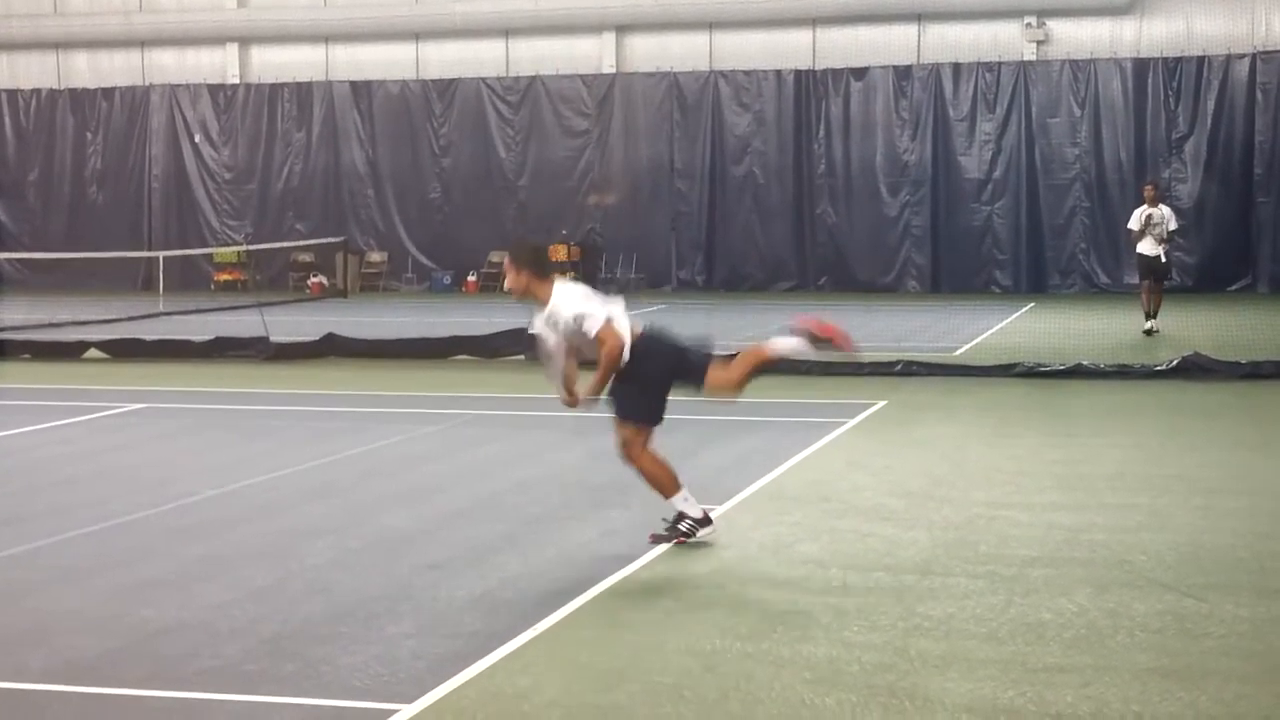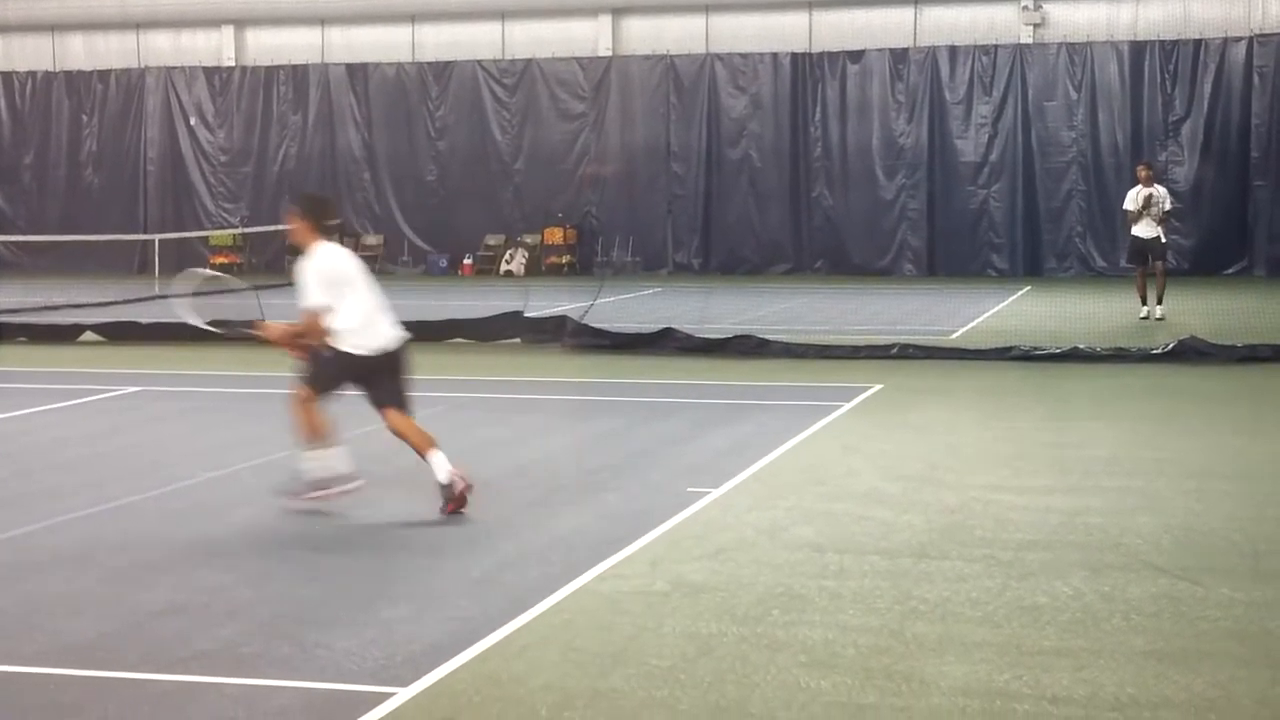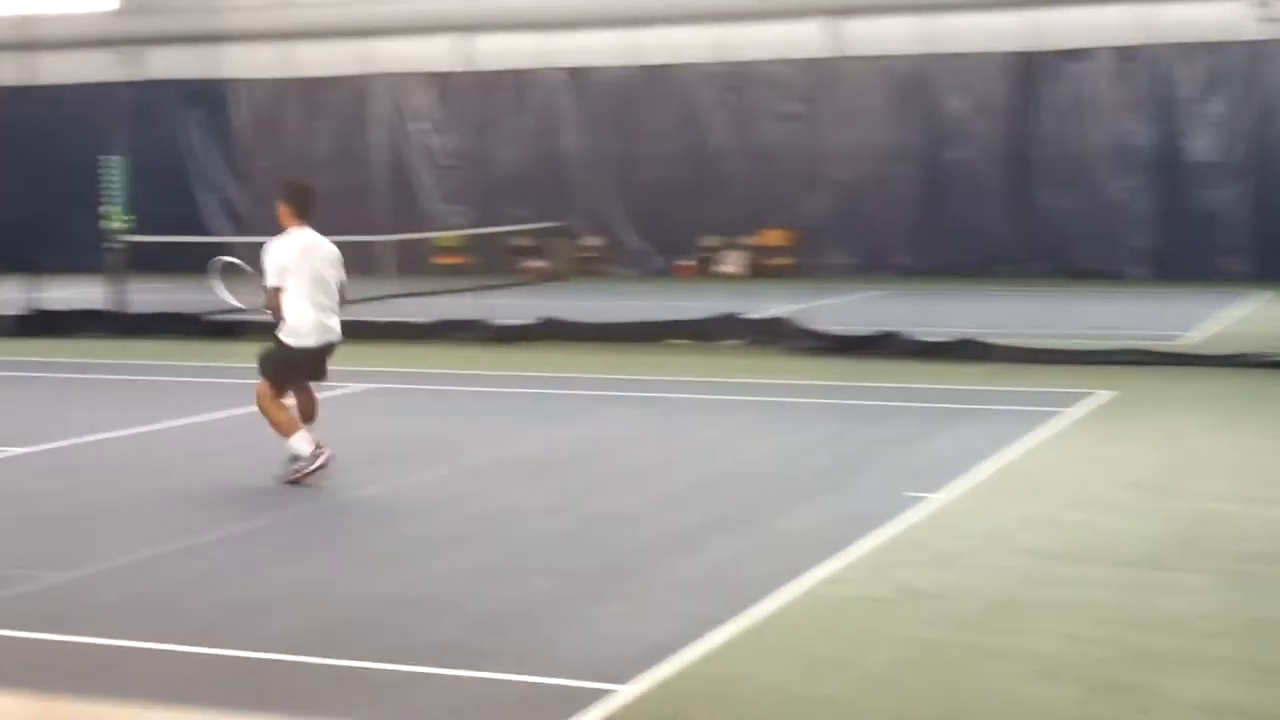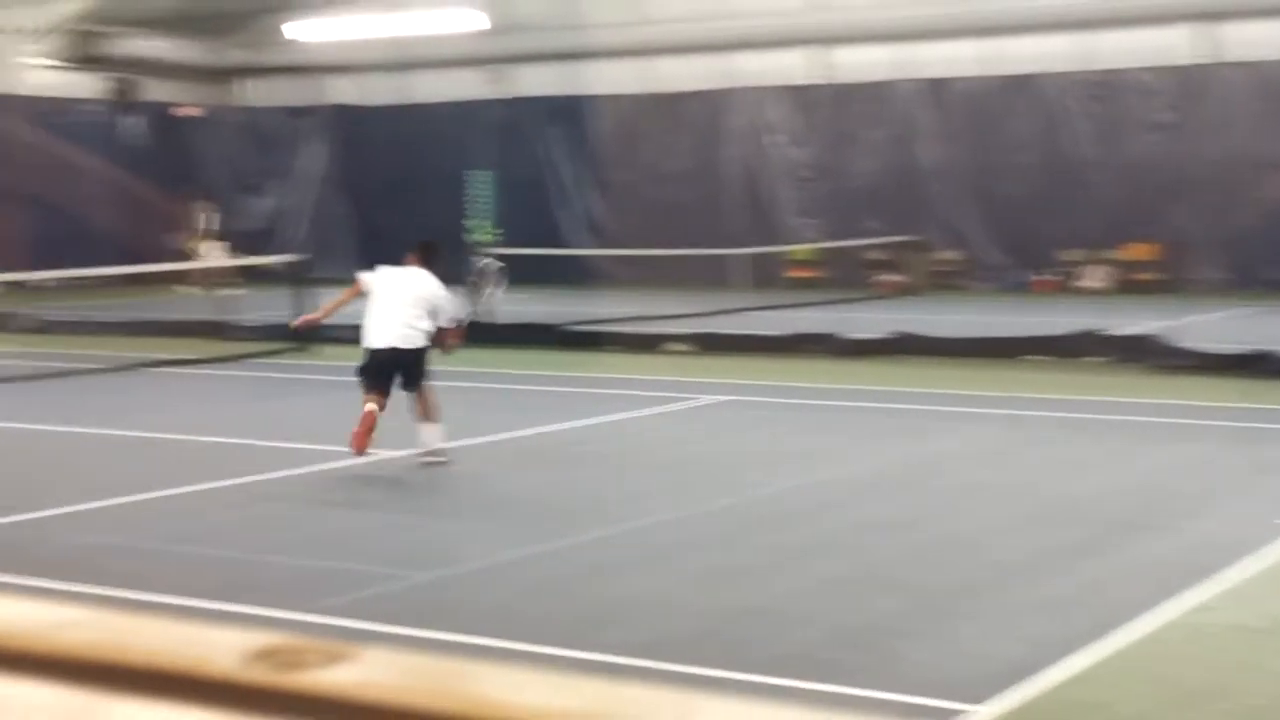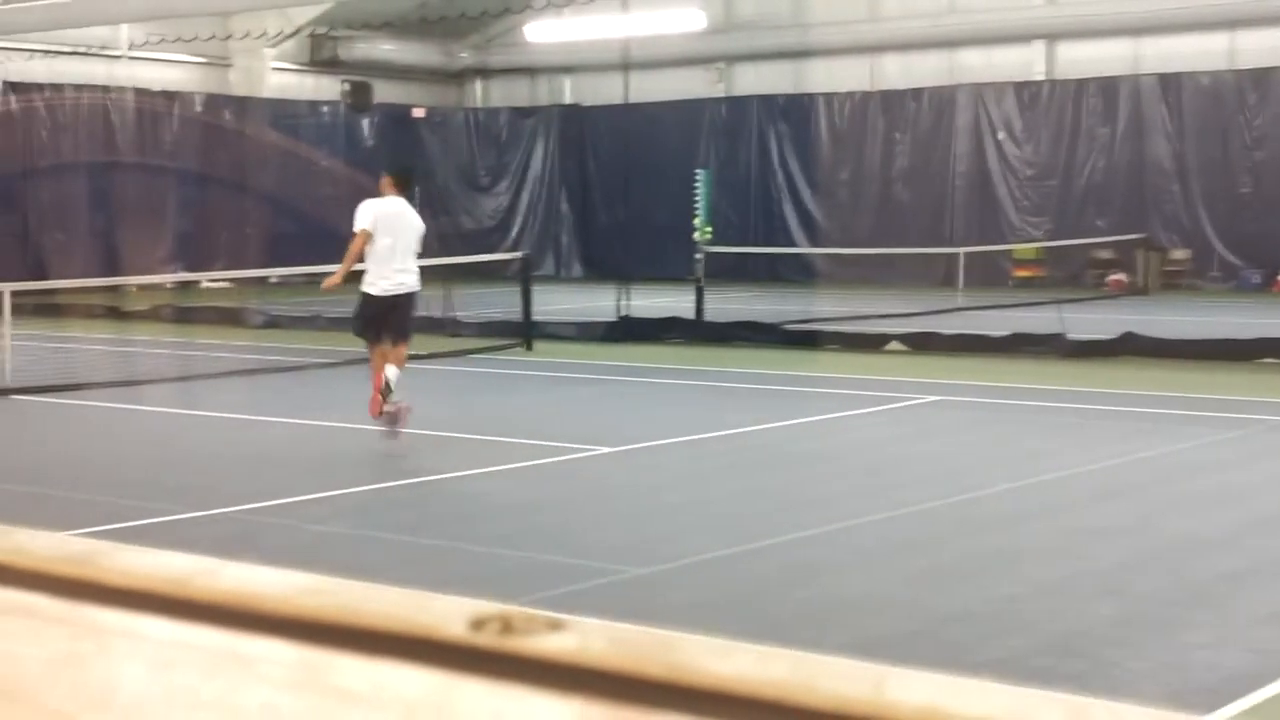
dt=0.5s
person 1, frame 1
left shoulder: (566, 304)
right shoulder: (544, 323)
left elbow: (612, 343)
right elbow: (564, 358)
left wrist: (595, 387)
right wrist: (568, 388)
left hip: (636, 355)
right hip: (628, 358)
person 1, frame 2
left shoulder: (310, 264)
right shoulder: (340, 255)
left elbow: (314, 324)
left wrist: (283, 333)
right wrist: (303, 341)
left hip: (357, 348)
right hip: (388, 342)
left knee: (303, 396)
right knee: (395, 418)
left ankle: (331, 473)
right ankle: (447, 477)
person 1, frame 3
left shoulder: (278, 247)
right shoulder: (329, 248)
left elbow: (276, 304)
left wrist: (279, 316)
left hip: (299, 337)
right hip: (328, 335)
left knee: (267, 395)
right knee: (298, 383)
left ankle: (307, 453)
right ankle: (309, 448)
person 1, frame 4
left shoulder: (385, 273)
right shoulder: (440, 292)
left elbow: (352, 292)
right elbow: (445, 338)
left wrist: (320, 315)
right wrist: (445, 342)
left hip: (379, 344)
right hip: (414, 344)
left knee: (375, 397)
right knee: (420, 391)
left ankle: (370, 413)
right ankle: (434, 446)
person 1, frame 5
left shoulder: (371, 206)
right shoulder: (416, 219)
left elbow: (360, 242)
left wrist: (340, 274)
left hip: (378, 289)
right hip: (407, 288)
left knee: (378, 348)
right knee: (399, 345)
right ankle: (389, 379)
